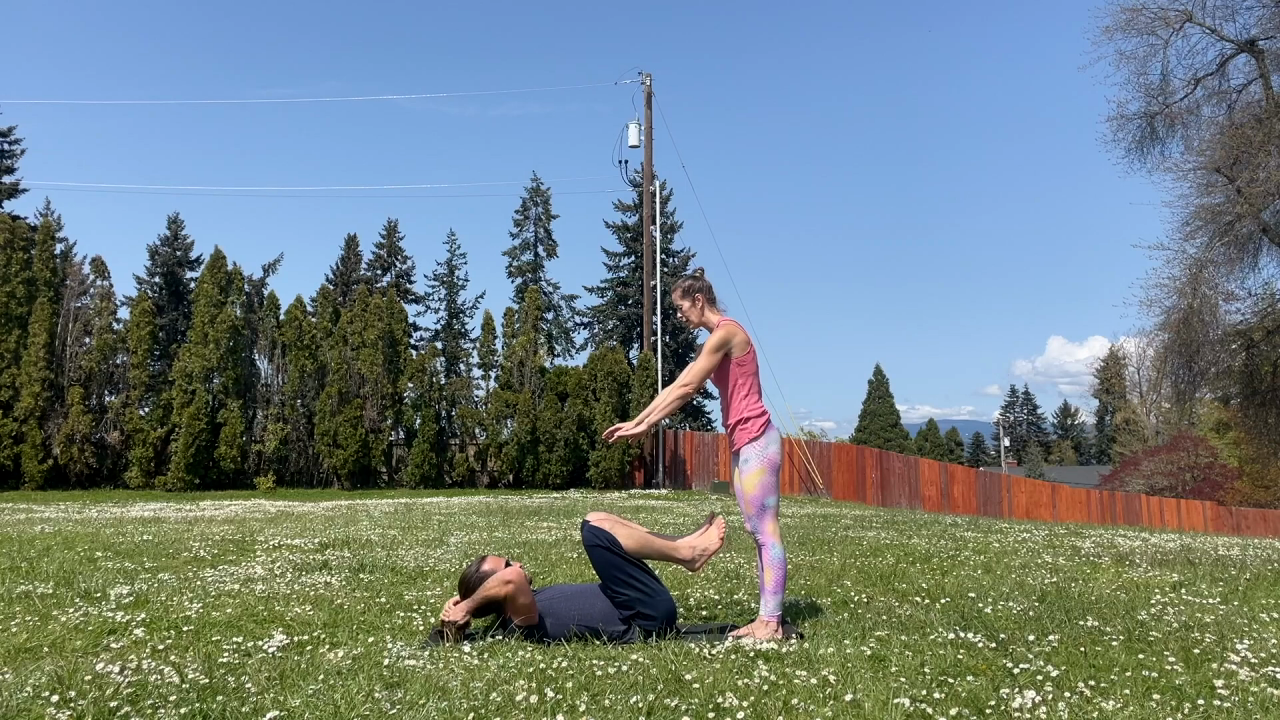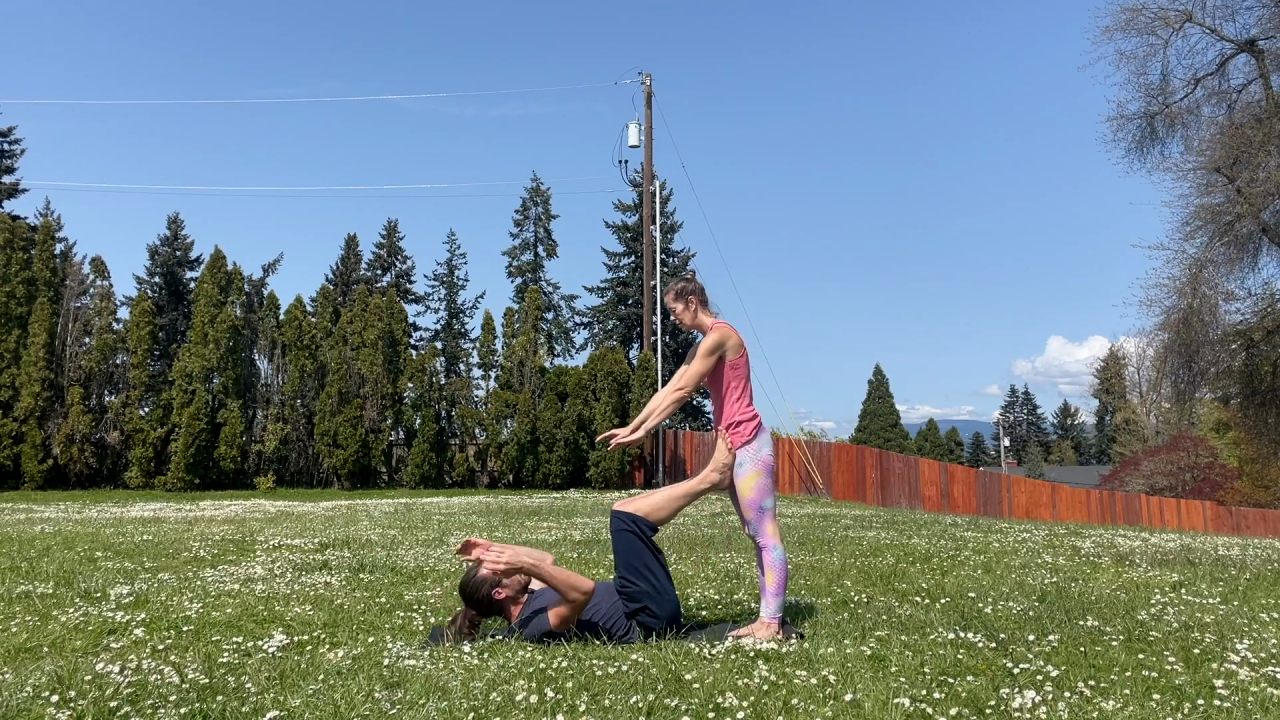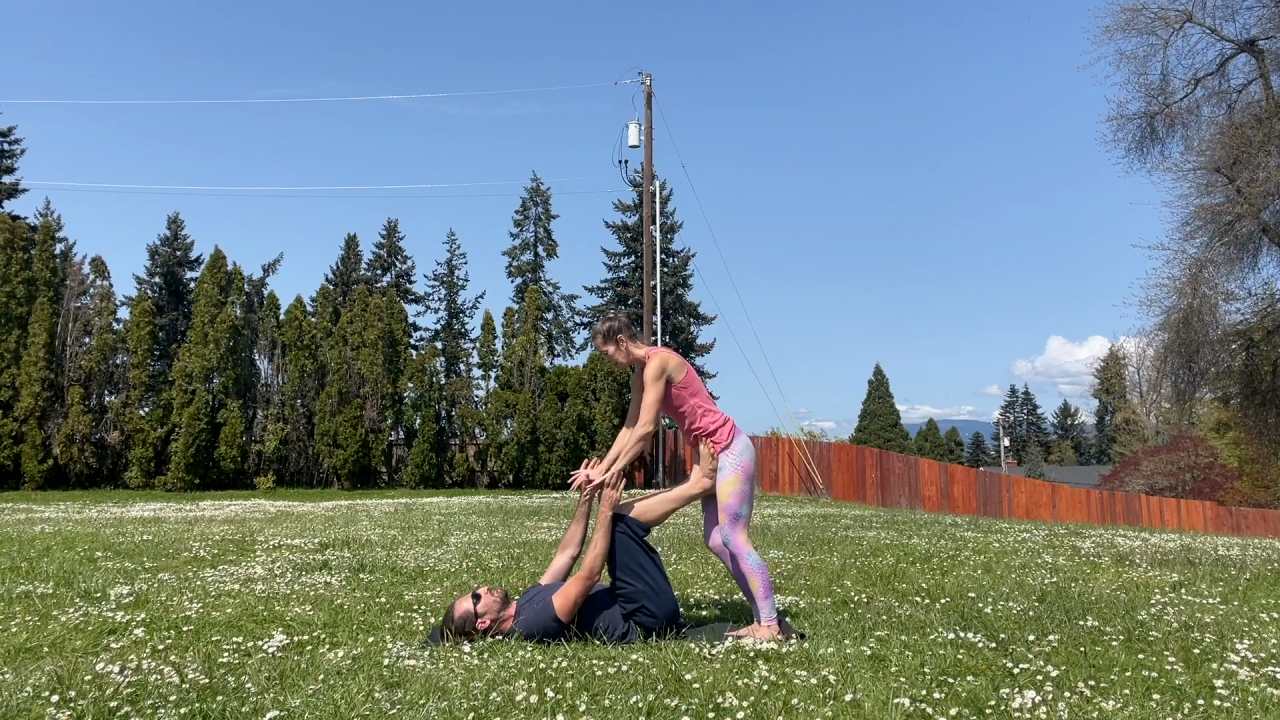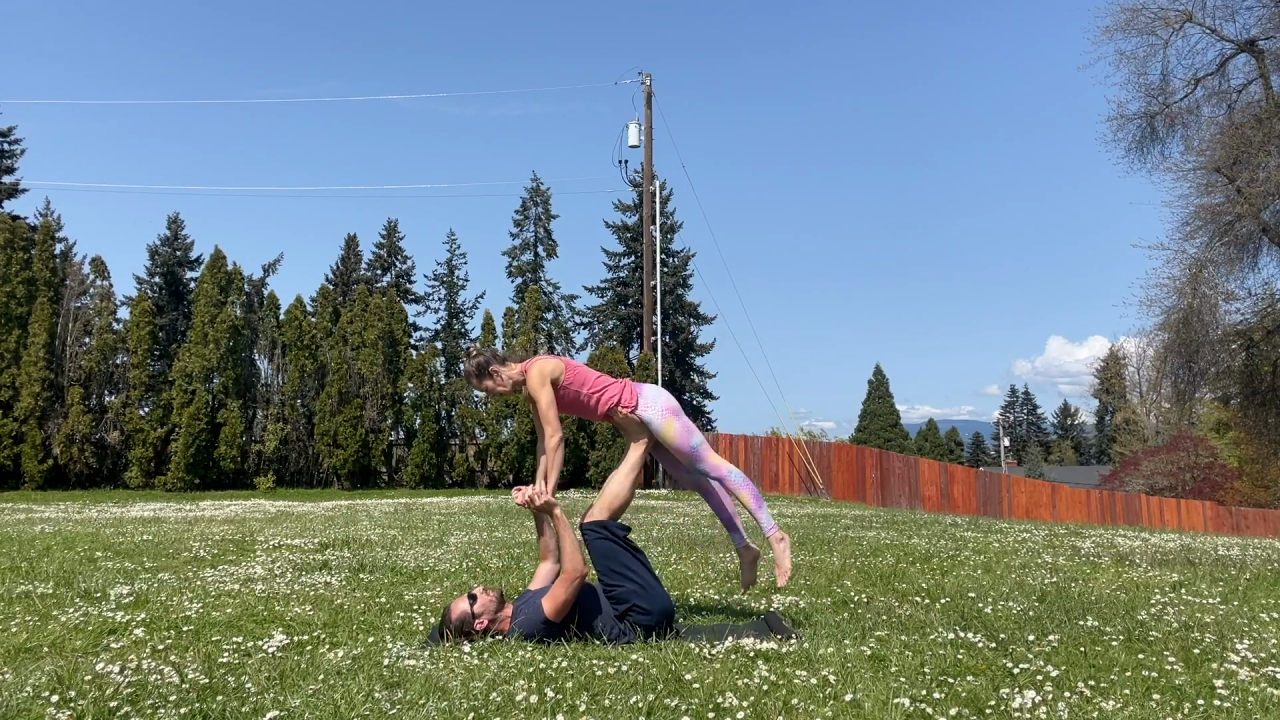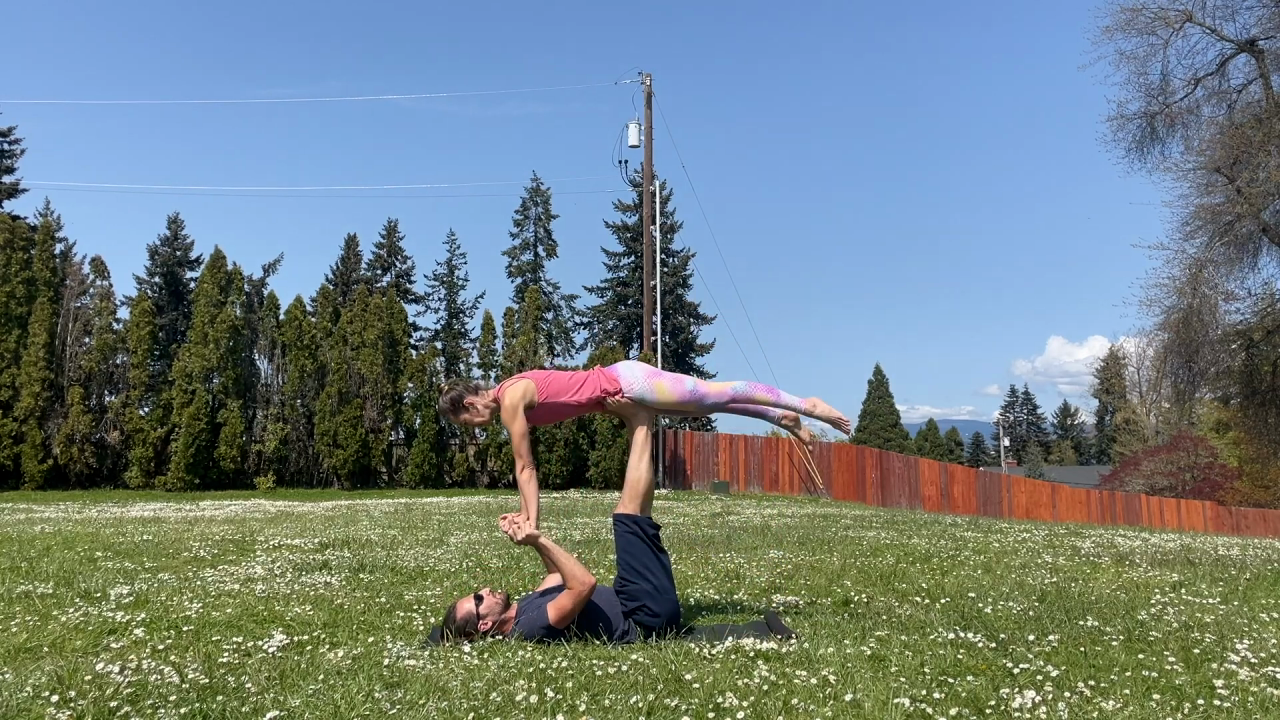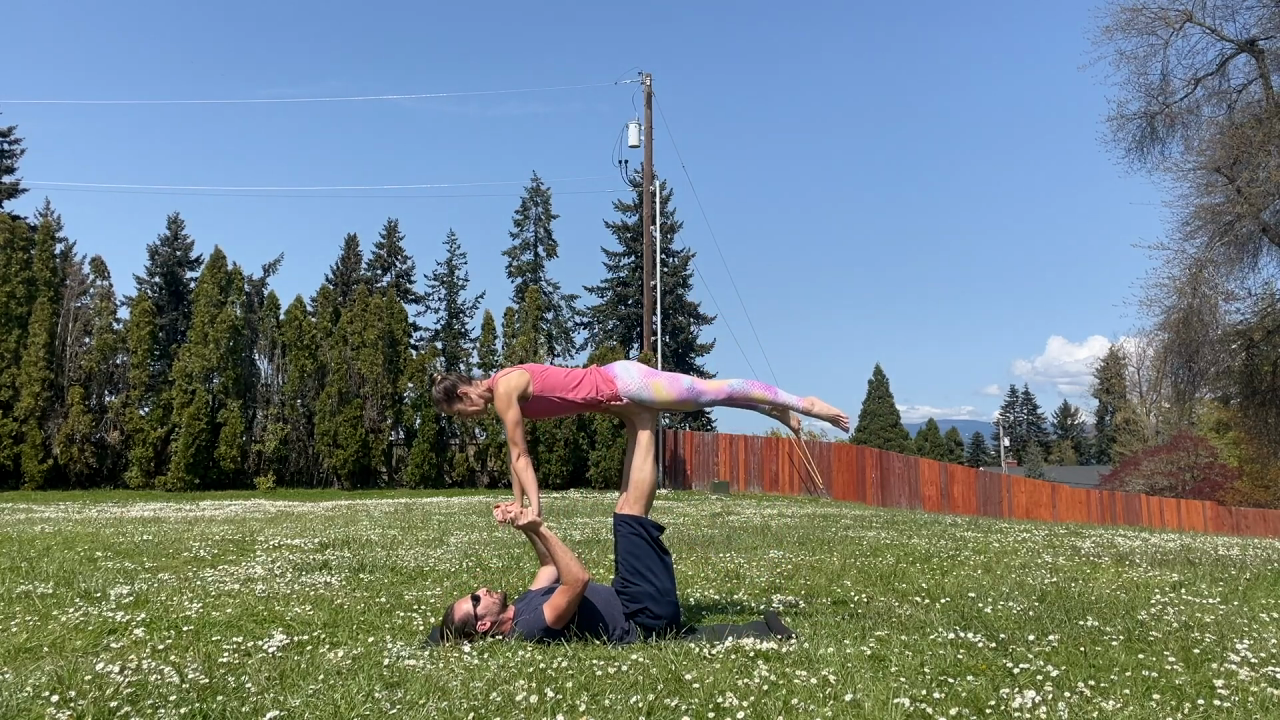
dt=0.5s
person 1, frame 1
left shoulder: (726, 333)
right shoulder: (715, 340)
left elbow: (687, 389)
right elbow: (677, 385)
left wrist: (645, 426)
right wrist: (636, 421)
left hip: (756, 439)
right hip: (743, 443)
left knee: (765, 531)
right knee: (757, 531)
left ankle: (771, 621)
right ankle: (766, 617)
person 1, frame 2
left shoulder: (720, 335)
right shoulder: (703, 345)
left elbow: (682, 392)
right elbow: (667, 389)
left wrist: (643, 433)
right wrist: (630, 427)
left hip: (748, 443)
right hip: (735, 446)
left knee: (766, 534)
right knee: (756, 534)
left ankle: (772, 622)
right ankle: (766, 618)
person 1, frame 3
left shoulder: (656, 363)
right shoulder: (642, 370)
left elbow: (646, 428)
right elbow: (630, 427)
left wrist: (613, 472)
right wrist: (599, 467)
left hip: (729, 448)
right hip: (713, 452)
left knee: (734, 540)
right knee: (716, 539)
left ankle: (771, 624)
right ankle: (761, 617)
person 1, frame 4
left shoulder: (535, 375)
right shoulder: (533, 382)
left elbow: (555, 438)
right elbow: (547, 440)
left wrist: (549, 491)
right wrist: (539, 490)
left hip: (647, 405)
right hip: (636, 416)
left knee: (712, 467)
right knee: (697, 480)
left ankle: (773, 535)
right ankle: (743, 549)
person 1, frame 5
left shoulder: (510, 400)
right shoulder: (510, 400)
left elbow: (525, 467)
right elbow: (525, 466)
left wrist: (534, 523)
right wrist: (526, 514)
left hip: (623, 384)
right hip: (619, 390)
left knee: (717, 394)
right knee: (709, 402)
left ankle: (805, 405)
right ankle: (782, 417)
person 1, frame 6
left shoulder: (505, 388)
right shoulder: (505, 393)
left elbow: (520, 454)
right elbow: (517, 454)
left wrist: (536, 508)
right wrist: (518, 504)
left hip: (620, 385)
right hip: (617, 391)
left knee: (712, 392)
right knee: (705, 395)
left ankle: (802, 404)
right ankle: (774, 408)
person 2, frame 1
left shoulder: (520, 608)
right shoulder: (526, 624)
right elbow: (509, 583)
left wrist: (462, 598)
right wrist: (471, 602)
left hip: (645, 617)
right hip: (648, 621)
left knee: (599, 521)
right knee: (595, 525)
left ankle: (683, 547)
right ankle: (687, 552)
person 2, frame 2
left shoulder: (528, 604)
right shoulder: (536, 626)
left elbow: (547, 560)
right elbow: (585, 589)
left wrist: (494, 550)
right wrist: (528, 566)
left hip: (646, 616)
right hip: (648, 620)
left knee: (628, 513)
right knee: (625, 513)
left ankle: (706, 480)
right ankle: (709, 478)
person 2, frame 3
left shoulder: (527, 601)
right shoulder: (532, 625)
left elbow: (567, 553)
right elbow: (589, 572)
left wrist: (586, 498)
right wrist: (605, 509)
left hip: (649, 618)
right hip: (648, 620)
right knee: (619, 518)
right ankle: (699, 484)
person 2, frame 4
left shoulder: (523, 613)
right shoulder: (529, 626)
left elbow: (550, 562)
right elbow: (574, 572)
left wrist: (539, 514)
right wrist: (553, 511)
left hip: (641, 621)
right hip: (641, 619)
right knee: (594, 522)
person 2, frame 5
left shoulder: (525, 608)
right shoulder: (532, 627)
left elbow: (560, 573)
right elbow: (584, 584)
left wrist: (532, 537)
right wrist: (539, 540)
left hip: (648, 620)
right hip: (646, 619)
right knee: (628, 514)
person 2, frame 6
left shoulder: (524, 606)
right shoulder: (530, 627)
left elbow: (551, 566)
right elbow: (577, 580)
left wrist: (527, 528)
right wrist: (539, 528)
left hip: (644, 623)
right hip: (647, 617)
right knee: (629, 514)
